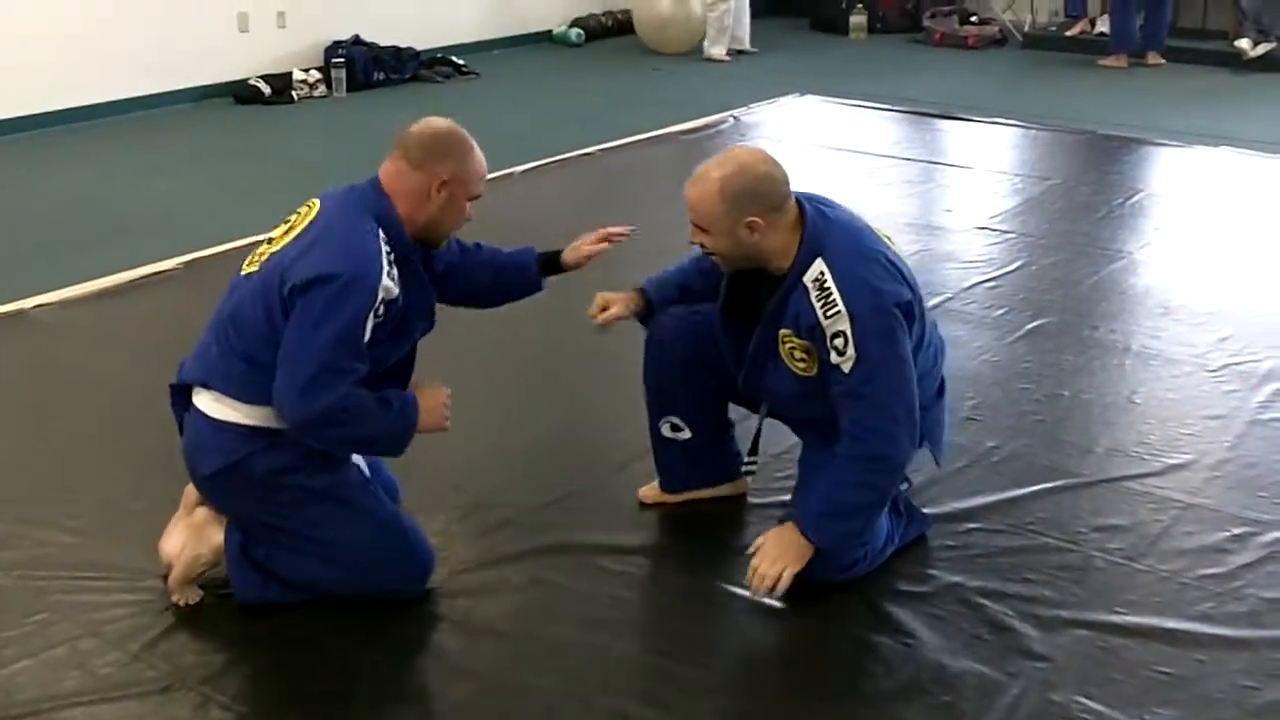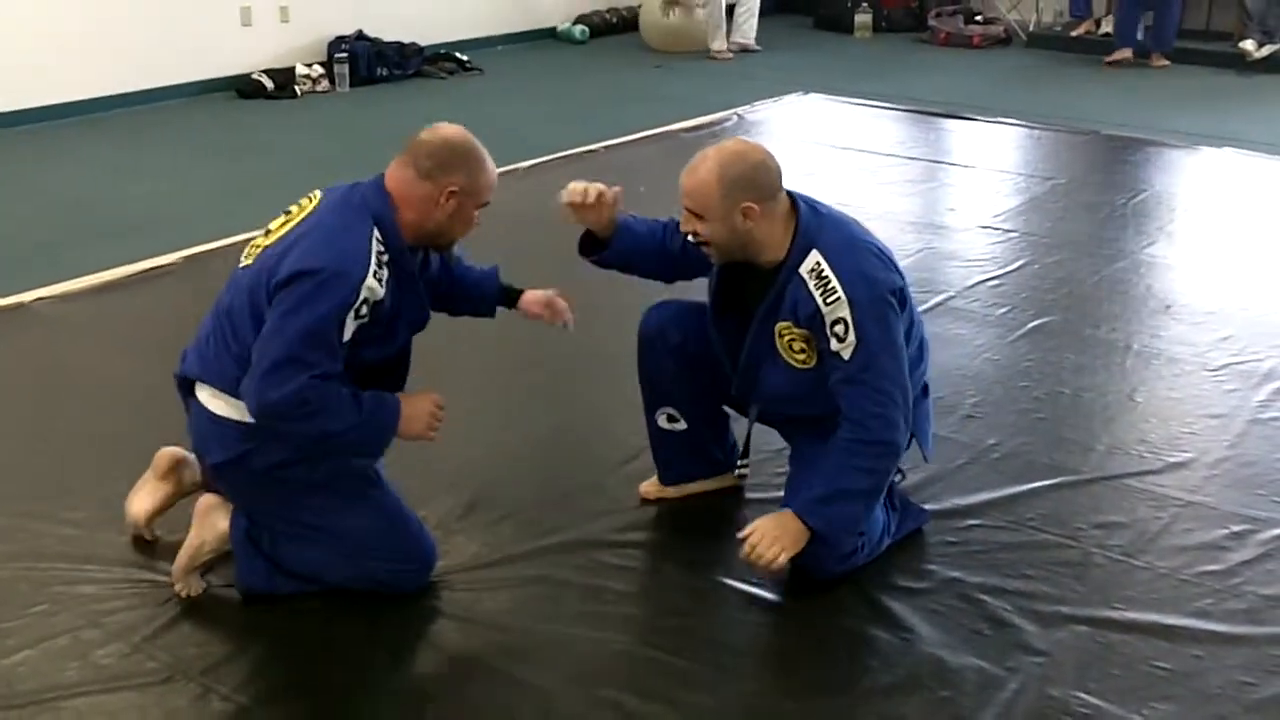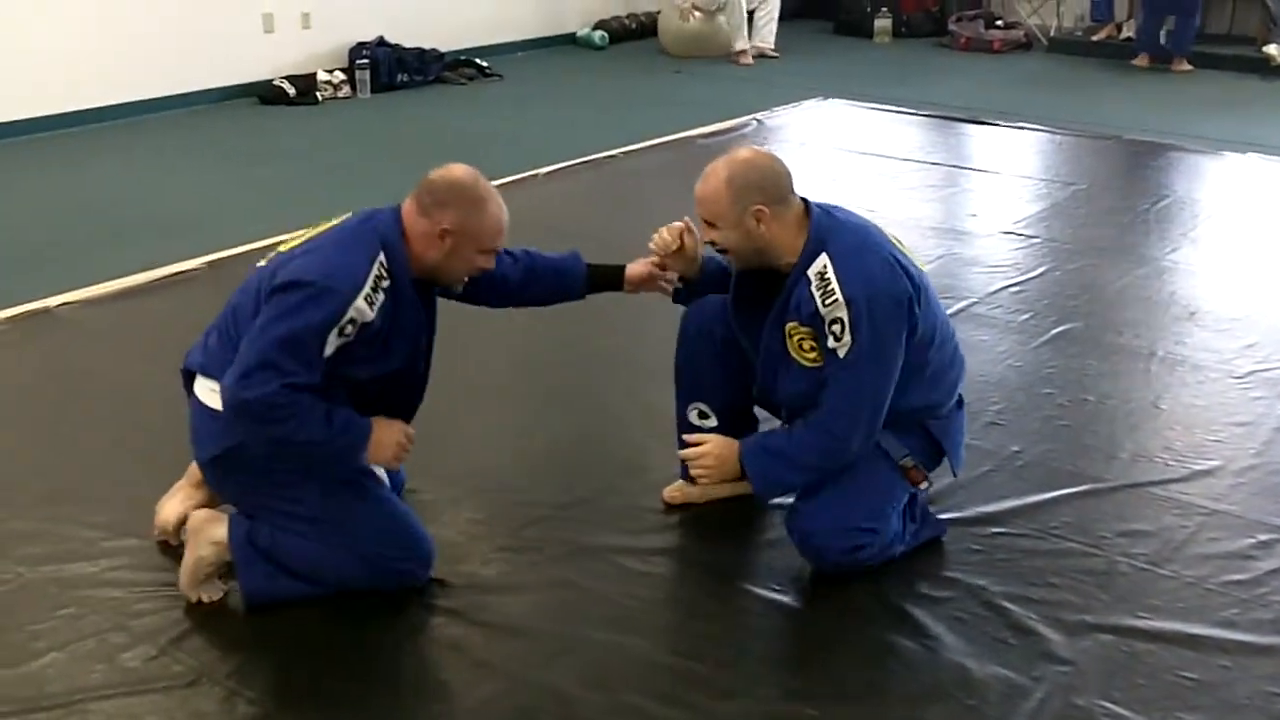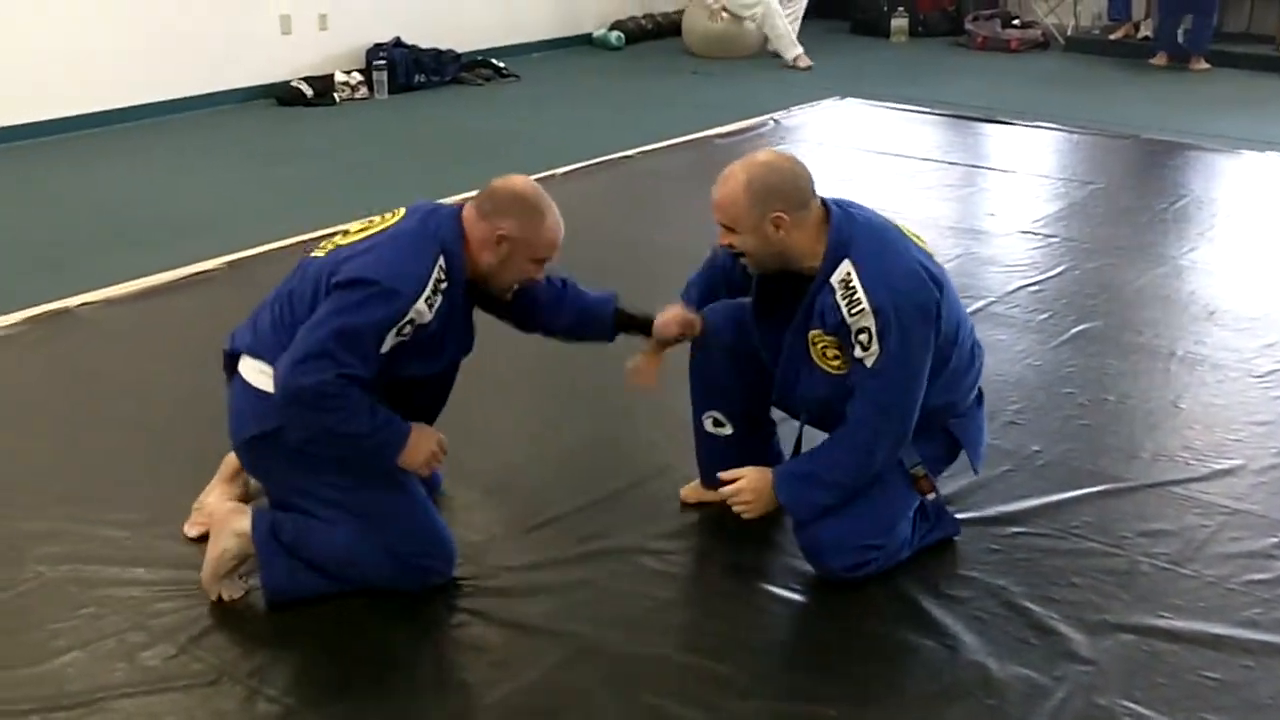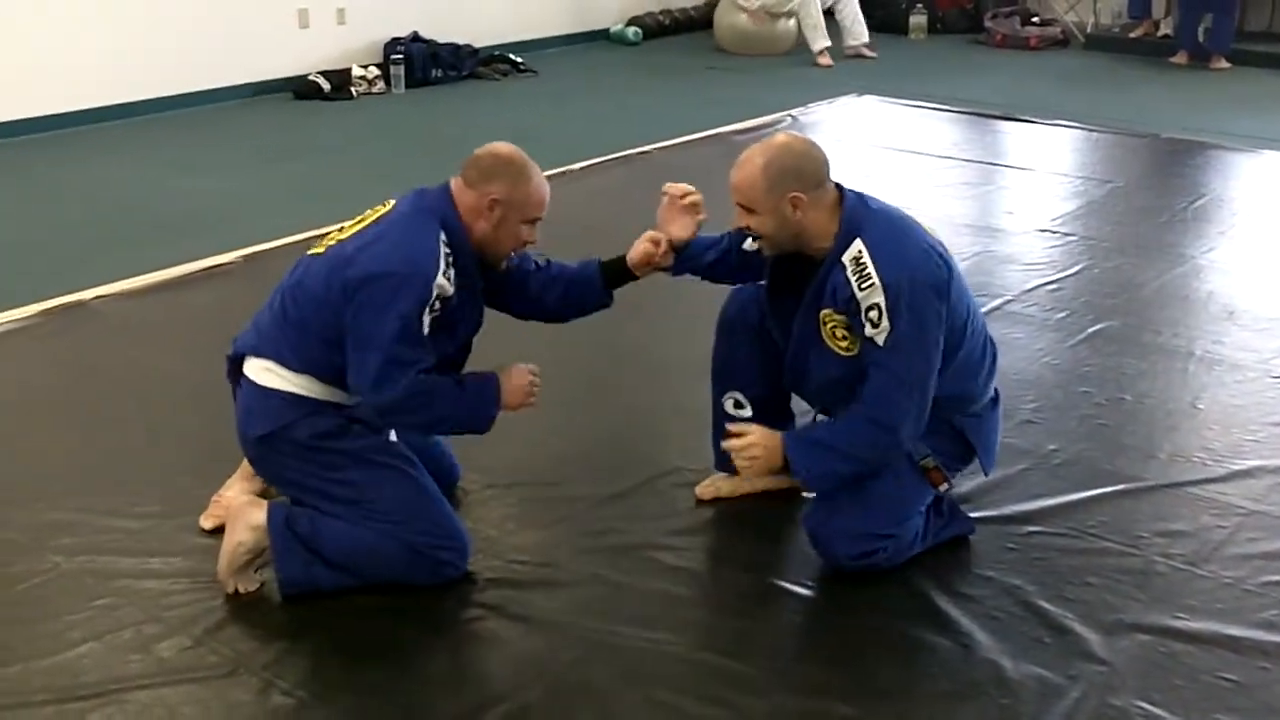
dt=0.5s
person 1, frame 1
left shoulder: (360, 211)
right shoulder: (353, 267)
left elbow: (445, 267)
right elbow: (317, 405)
left wrist: (554, 262)
right wrist: (410, 413)
left hip: (245, 422)
right hip: (249, 443)
left knee: (379, 496)
right knee: (402, 567)
left ankle: (222, 496)
right ankle: (224, 539)
person 1, frame 2
left shoulder: (361, 210)
right shoulder: (343, 265)
left elbow: (425, 270)
right elbow: (279, 395)
left wrist: (511, 296)
right wrist: (392, 416)
left hip: (247, 405)
right hip: (258, 433)
left knee: (359, 489)
right knee: (404, 563)
left ankle: (192, 473)
right ankle: (231, 529)
person 1, frame 3
left shoulder: (399, 241)
right shoulder: (337, 285)
left elbow: (506, 274)
right elbow: (255, 396)
left wrist: (617, 278)
right wrist: (361, 436)
left hip: (286, 414)
right hip: (249, 430)
left knee: (382, 489)
right knee: (403, 560)
left ankle: (215, 482)
right ankle: (227, 537)
person 1, frame 4
left shoulder: (446, 231)
right shoulder: (398, 281)
left elbow: (538, 301)
right elbow: (308, 382)
left wrist: (642, 325)
right wrist: (397, 439)
left hip: (306, 394)
right hip: (287, 409)
left knee: (418, 484)
right knee: (424, 559)
left ankle: (254, 470)
right ankle: (253, 532)
person 1, frame 5
left shoulder: (437, 218)
right shoulder: (409, 265)
left elbow: (529, 288)
right elbow: (392, 392)
left wrist: (622, 269)
right wrist: (493, 395)
left hip: (330, 389)
right hip: (295, 410)
left knee: (438, 477)
right knee: (438, 553)
left ankle: (275, 469)
right ankle: (266, 524)
person 2, frame 1
left shoulder: (859, 295)
right shoulder: (776, 218)
left elbow: (880, 439)
right elbow: (711, 270)
left wrist: (806, 531)
right wrist: (643, 299)
left hip: (873, 415)
left knee: (824, 559)
right knee: (675, 334)
left ankle: (887, 509)
right ankle: (705, 474)
person 2, frame 2
left shoulder: (852, 285)
right shoulder: (740, 231)
left elbow: (875, 427)
right elbow: (672, 249)
left wrist: (802, 517)
right wrist: (606, 227)
left hip: (864, 415)
left knee: (817, 550)
right knee: (665, 329)
left ankle: (880, 504)
right ankle: (705, 468)
person 2, frame 3
left shoulder: (861, 286)
right shoulder: (779, 236)
left elbow: (844, 428)
right elbow: (738, 291)
left wrist: (746, 460)
right wrist: (692, 269)
left hip: (893, 420)
left knee: (824, 537)
right knee: (706, 320)
left ankle: (905, 512)
right ankle: (722, 474)
person 2, frame 4
left shoulder: (885, 292)
right shoulder: (802, 229)
left elbow: (876, 433)
right elbow: (729, 270)
left wrist: (782, 487)
left hip: (915, 421)
right hip: (835, 389)
left knee: (833, 548)
right knee: (720, 328)
left ankle: (917, 510)
right ankle: (735, 474)
person 2, frame 5
left shoulder: (896, 273)
right shoulder: (797, 230)
left elbow: (893, 417)
right elbow: (739, 254)
left wrist: (788, 449)
right wrist: (680, 246)
left hip: (932, 416)
right hip: (855, 384)
left knee: (843, 538)
right knee: (746, 311)
left ankle: (936, 509)
right ankle: (761, 469)
